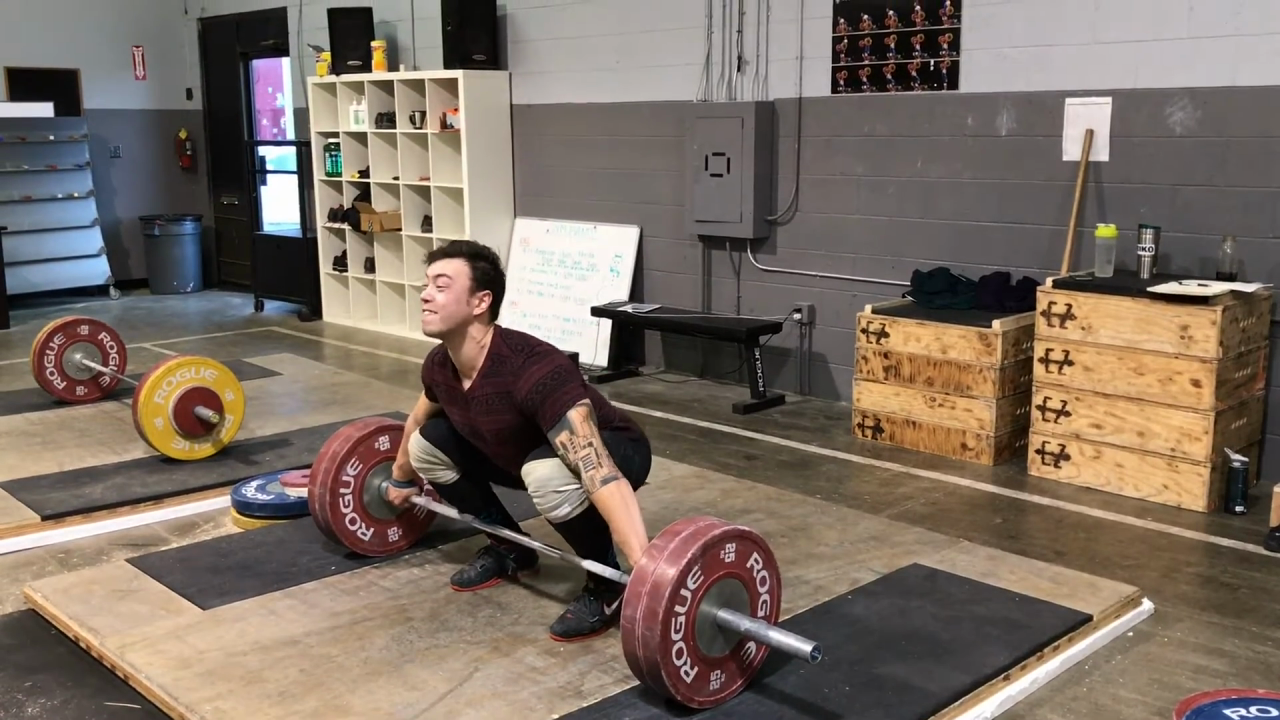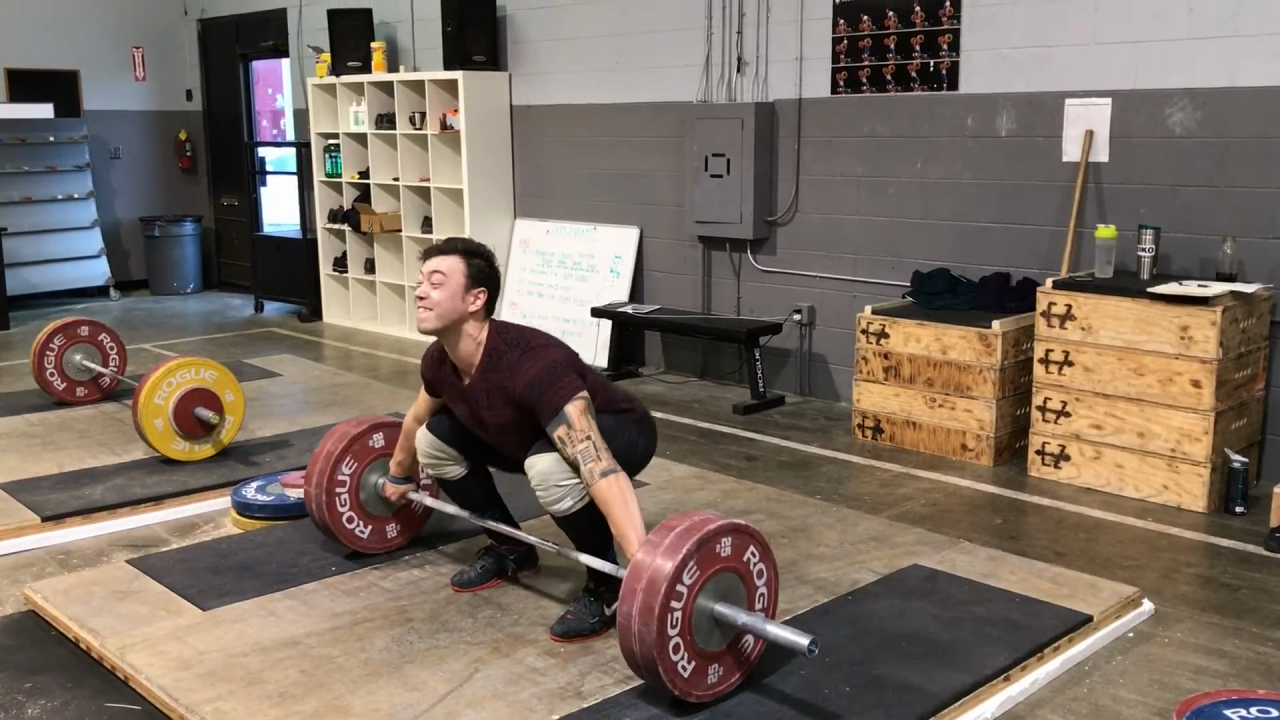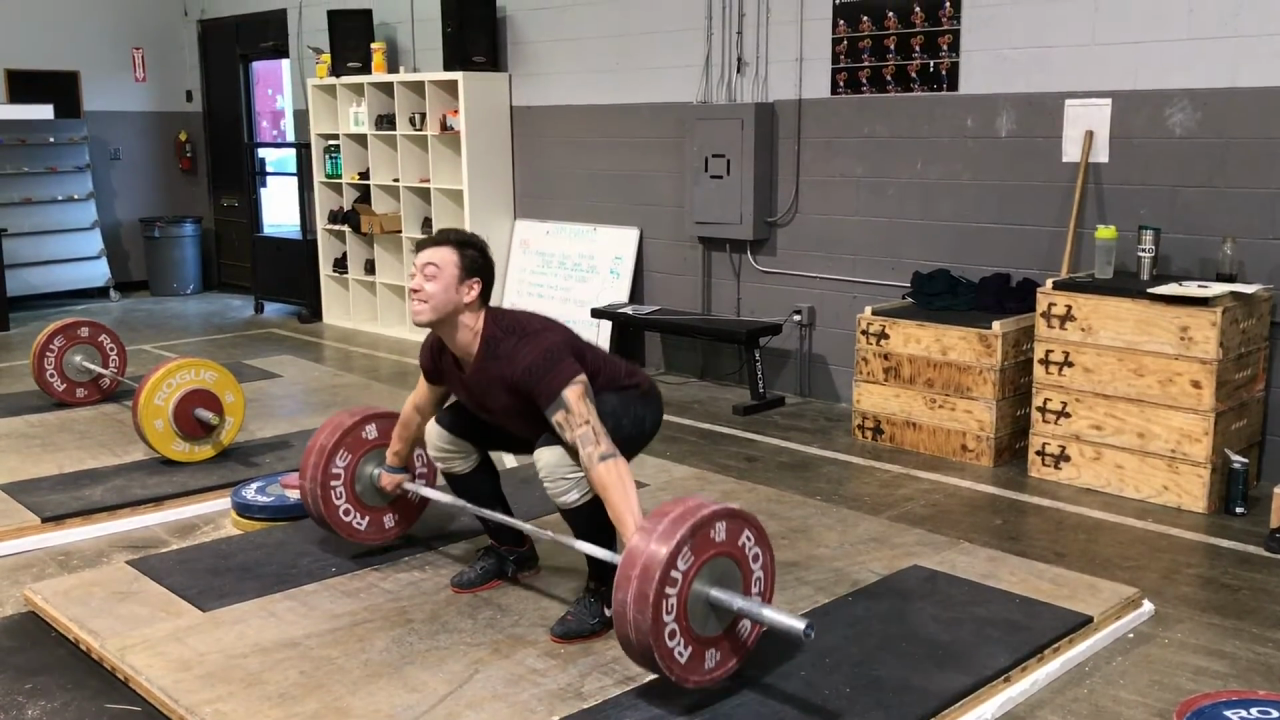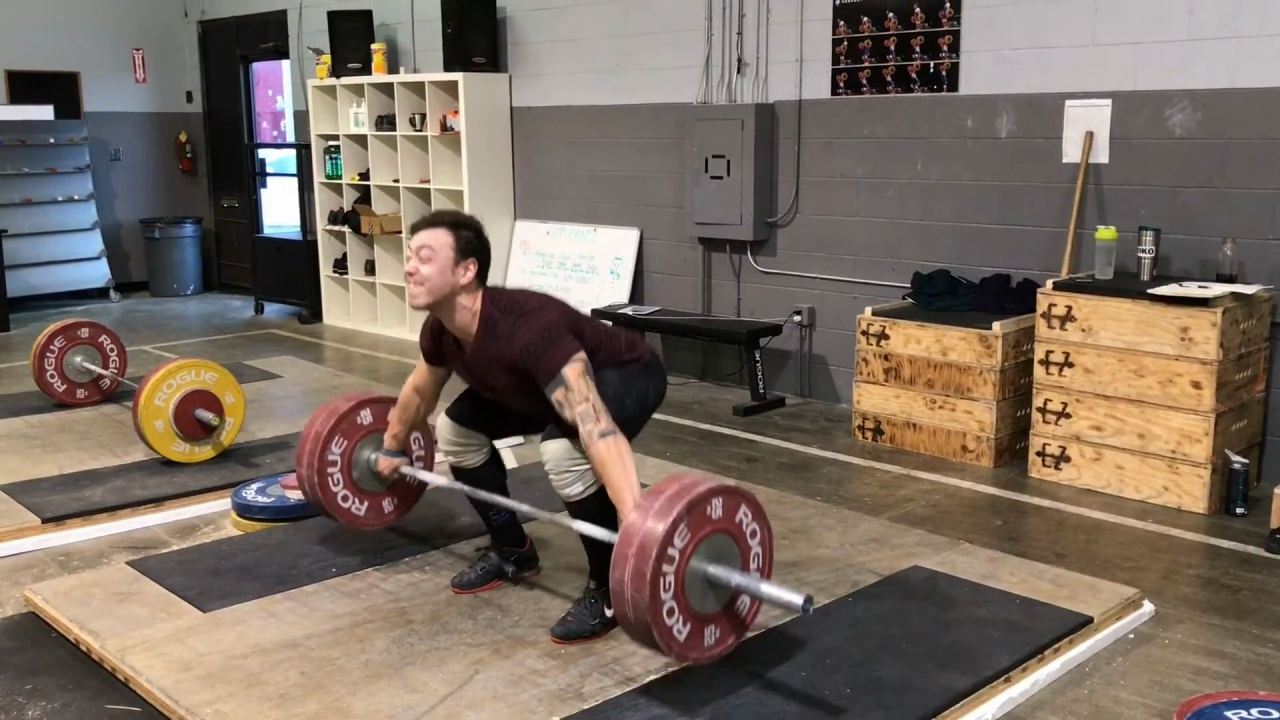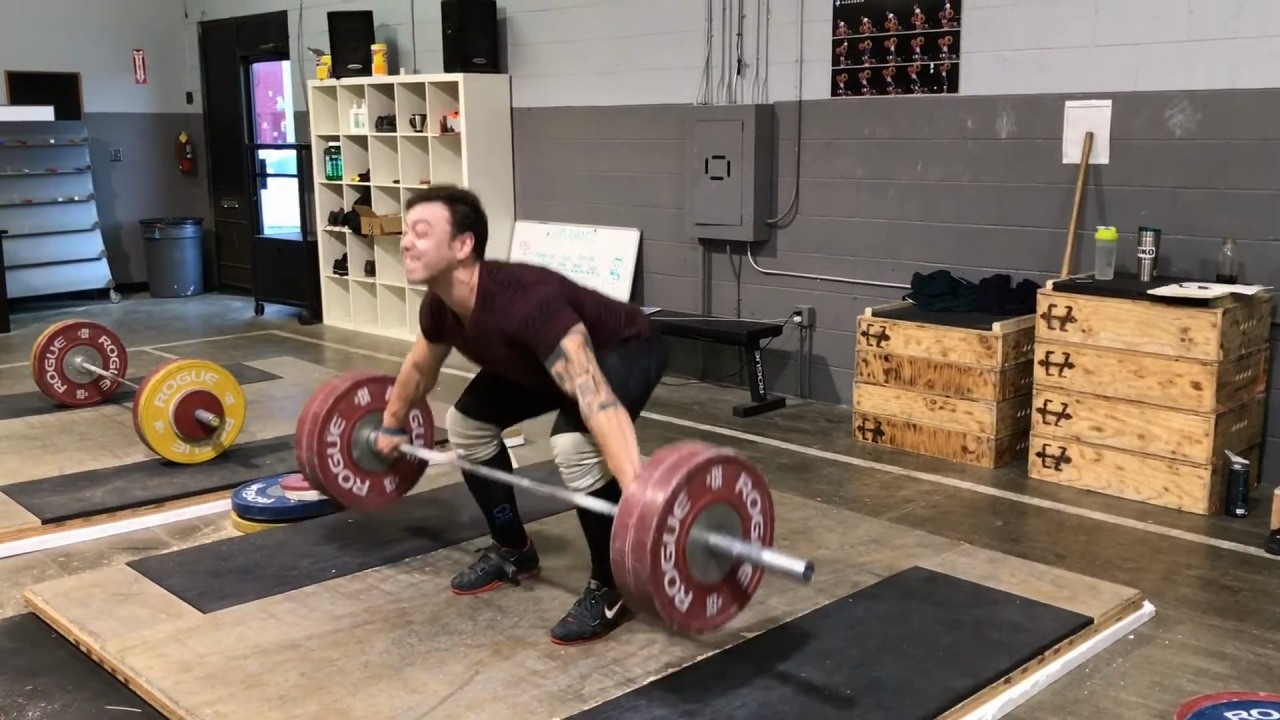
dt=0.1s
person 1, frame 1
left shoulder: (534, 371)
right shoulder: (439, 366)
left elbow: (599, 473)
right elbow: (418, 420)
right wrist: (401, 477)
left hip: (616, 451)
left knee: (548, 473)
right knee: (428, 444)
left ankle: (607, 585)
right ankle: (509, 547)
person 1, frame 2
left shoulder: (532, 364)
right shoulder: (440, 360)
left elbow: (599, 468)
right elbow: (419, 418)
right wrist: (399, 474)
left hip: (619, 427)
left knee: (549, 467)
right knee: (434, 441)
left ankle: (608, 588)
right ankle: (510, 549)
person 1, frame 3
left shoulder: (529, 351)
right shoulder: (439, 351)
left elbow: (596, 452)
right elbow: (419, 408)
right wrist: (395, 464)
left hip: (623, 401)
left knee: (557, 460)
right knee: (443, 434)
left ankle: (607, 587)
right ankle: (511, 548)
person 1, frame 4
left shoulder: (528, 328)
right shoulder: (440, 330)
left elbow: (598, 429)
right elbow: (419, 391)
right wrist: (392, 448)
left hip: (624, 372)
left knee: (563, 453)
right knee: (456, 431)
left ankle: (607, 590)
right ankle: (511, 550)
person 1, frame 5
left shoulder: (525, 302)
right shoulder: (439, 308)
left elbow: (597, 401)
right elbow: (419, 368)
right wrist: (392, 426)
left hip: (623, 348)
left knee: (574, 446)
right knee: (467, 425)
left ankle: (609, 589)
right ankle: (512, 550)
